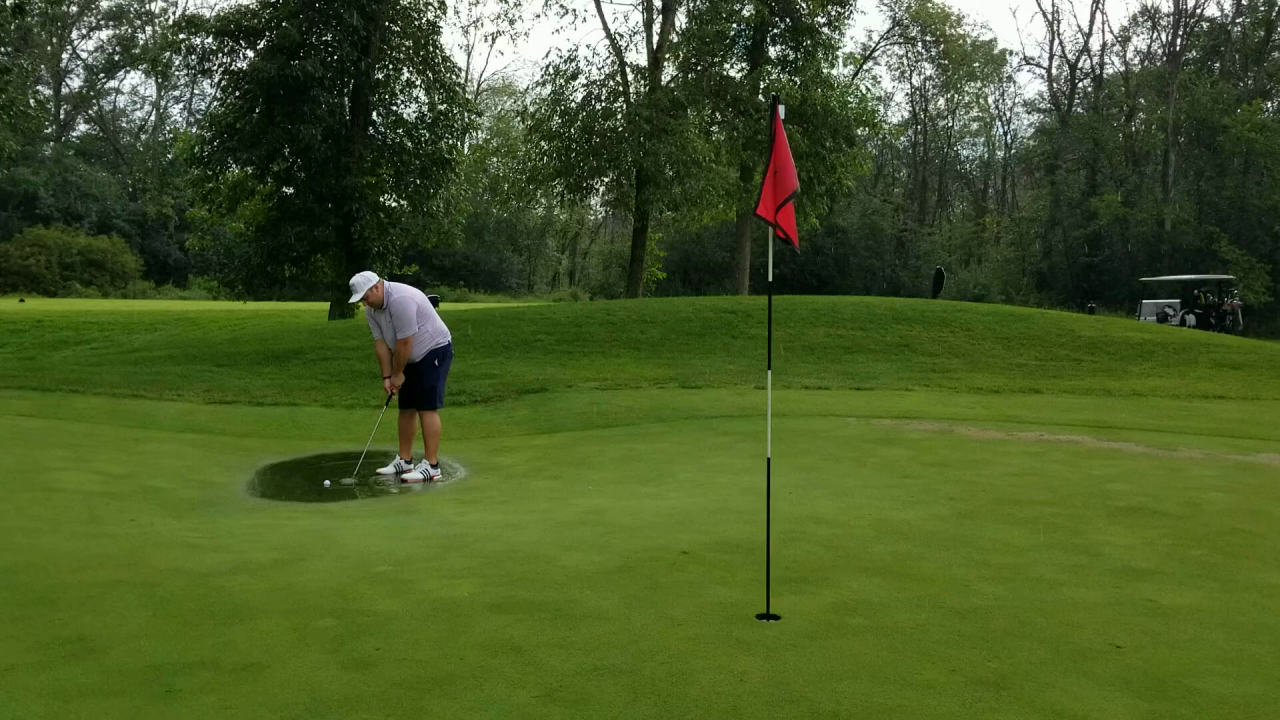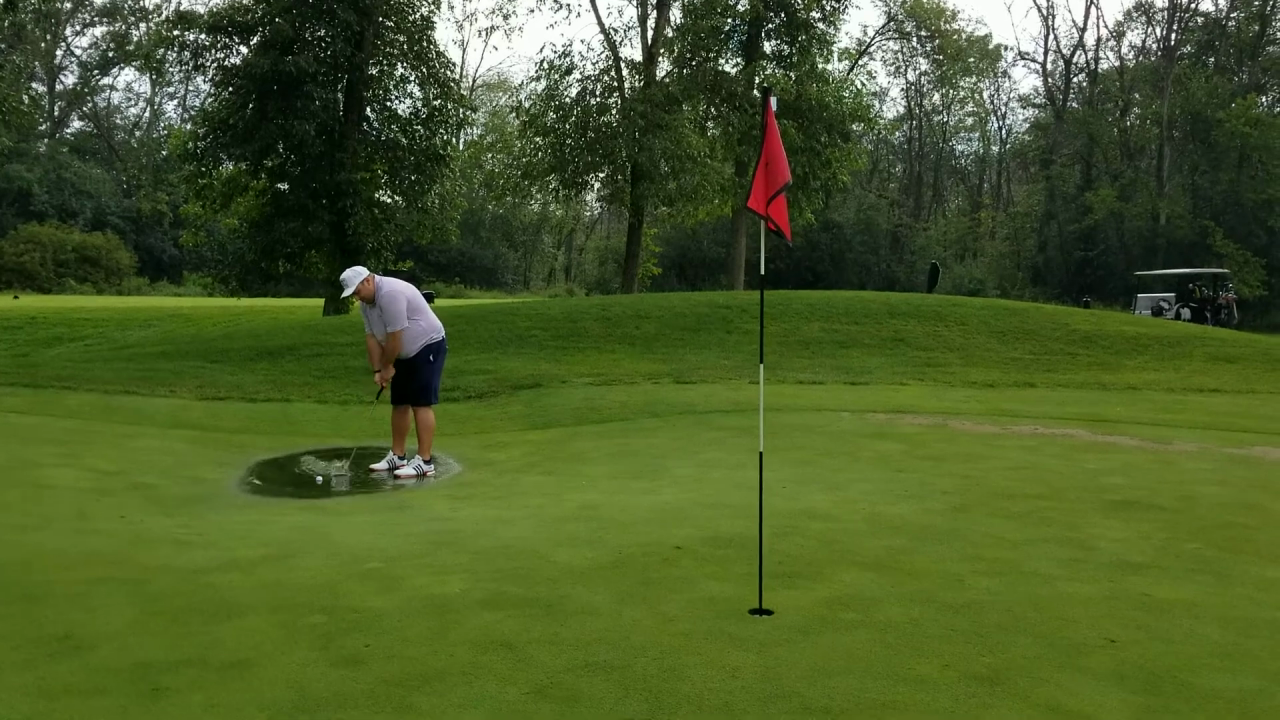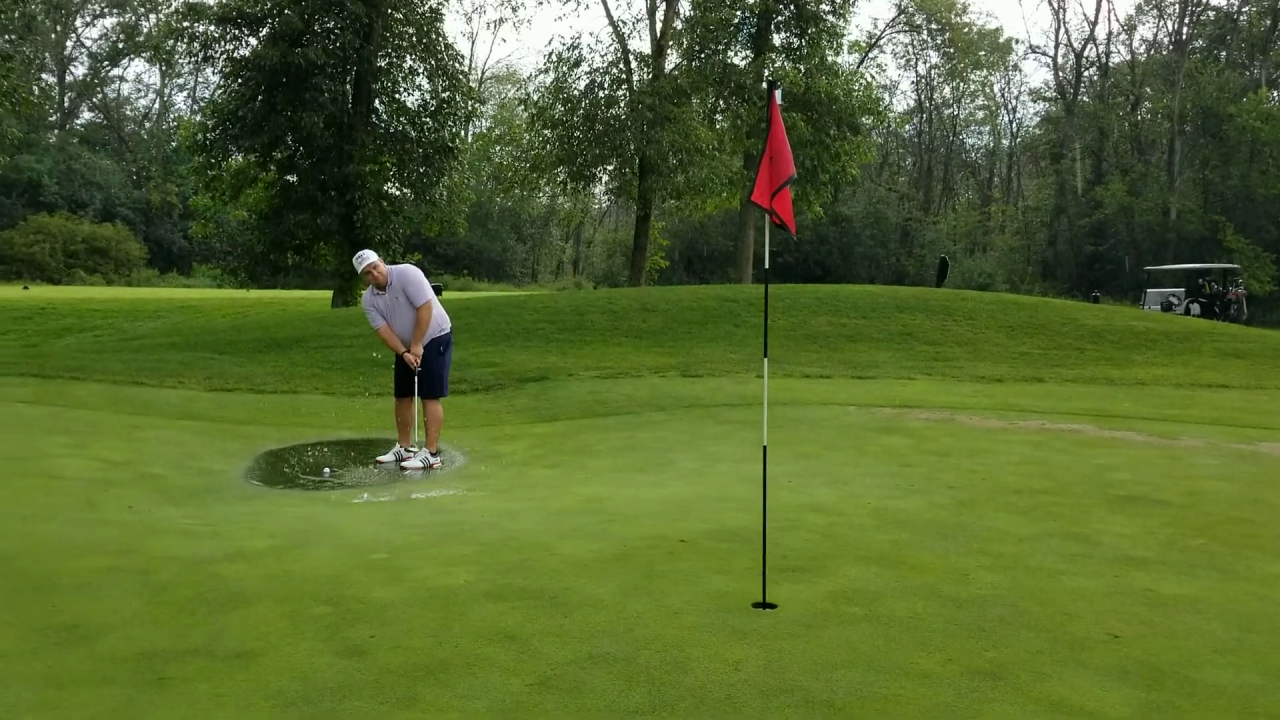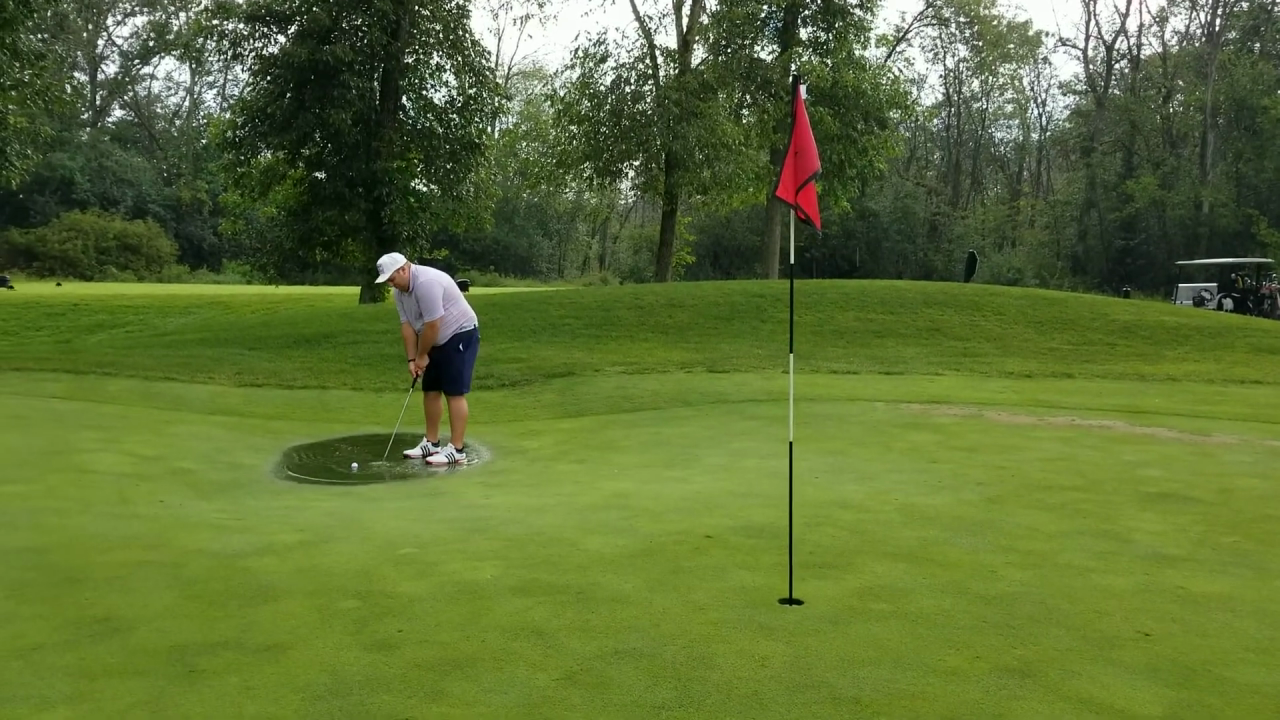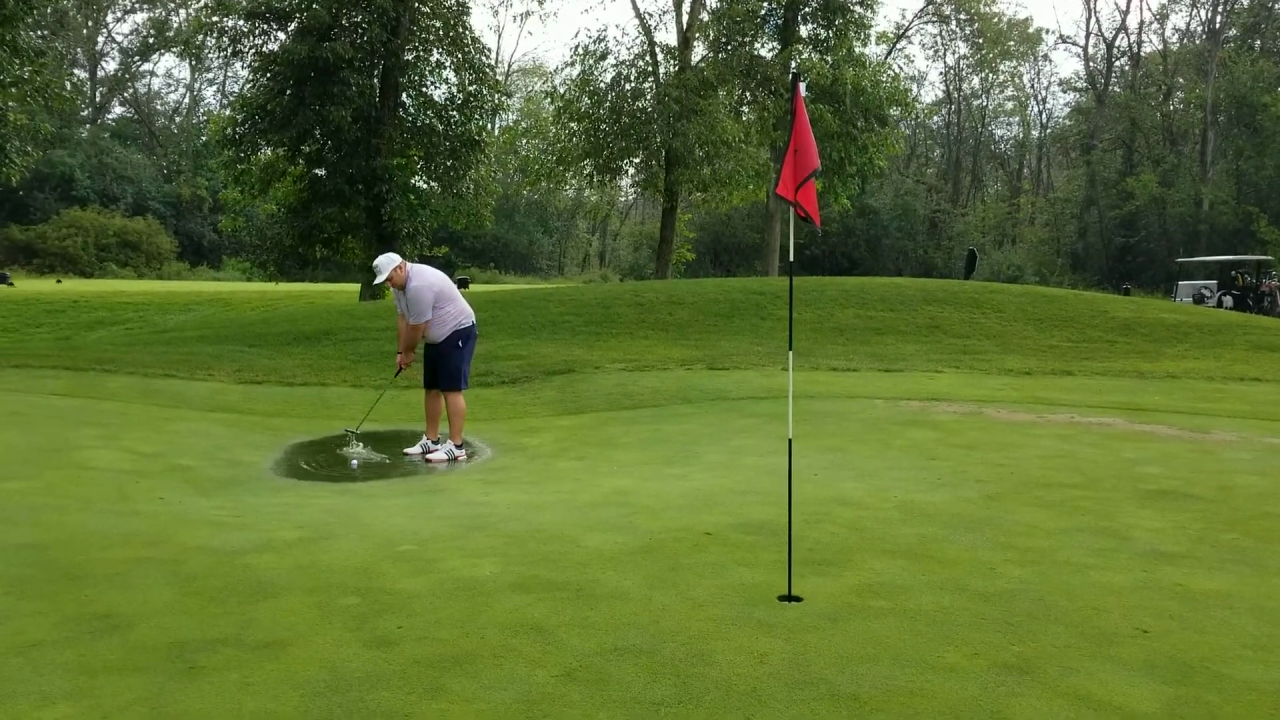
dt=0.7s
person 1, frame 1
left shoulder: (401, 299)
right shoulder: (372, 309)
left elbow: (404, 342)
right elbow: (380, 342)
left wrist: (398, 374)
right wrist: (387, 376)
left hip: (434, 352)
right hip: (411, 358)
left knee: (427, 408)
right knee: (406, 408)
left ankle: (431, 466)
right ankle: (404, 461)
person 1, frame 2
left shoulder: (390, 293)
right shoulder: (367, 302)
left elbow: (395, 336)
right elbow: (372, 337)
left wrist: (388, 367)
right wrist: (377, 370)
left hip: (428, 347)
right hip: (404, 354)
left knee: (421, 404)
right knee: (399, 404)
left ankle: (425, 462)
right ankle: (397, 456)
person 1, frame 3
left shoulder: (407, 273)
right shoulder: (368, 299)
left elbow: (425, 308)
right elbow: (383, 330)
left wrist: (417, 345)
right wrist: (403, 353)
left hip: (434, 340)
right hip: (406, 348)
left knee: (430, 397)
right knee: (402, 397)
left ankle: (431, 453)
right ankle: (404, 448)
person 1, frame 4
left shoulder: (427, 282)
right shoulder: (400, 291)
left elbow: (432, 325)
right elbow: (407, 325)
left wrist: (421, 356)
right wrist: (411, 359)
left hip: (460, 335)
right hip: (437, 341)
left knee: (454, 393)
right knee: (431, 391)
left ankle: (457, 450)
right ankle: (431, 443)
person 1, frame 5
left shoulder: (419, 285)
right shoulder: (400, 285)
left elbow: (416, 327)
right elbow: (403, 319)
left wrist: (408, 353)
right wrist: (401, 352)
left hip: (458, 333)
right hip: (436, 338)
left knee: (451, 389)
right knee: (432, 388)
left ankle: (456, 446)
right ankle: (431, 441)
